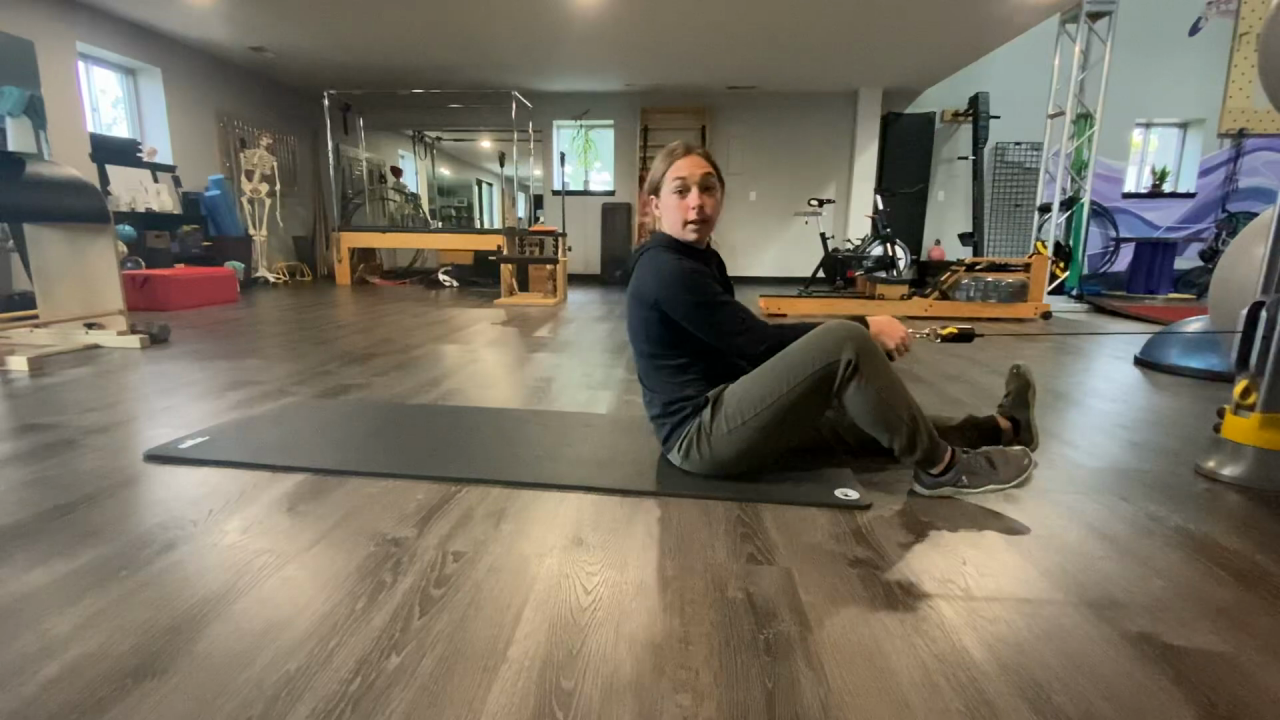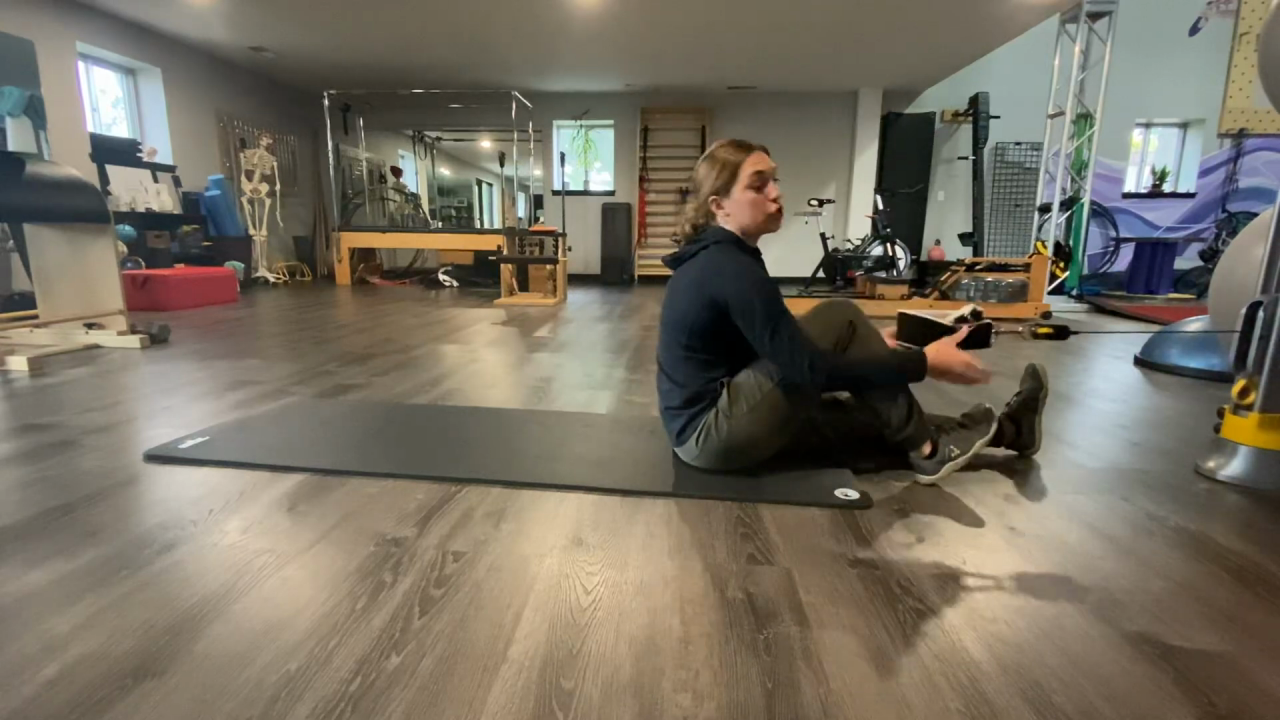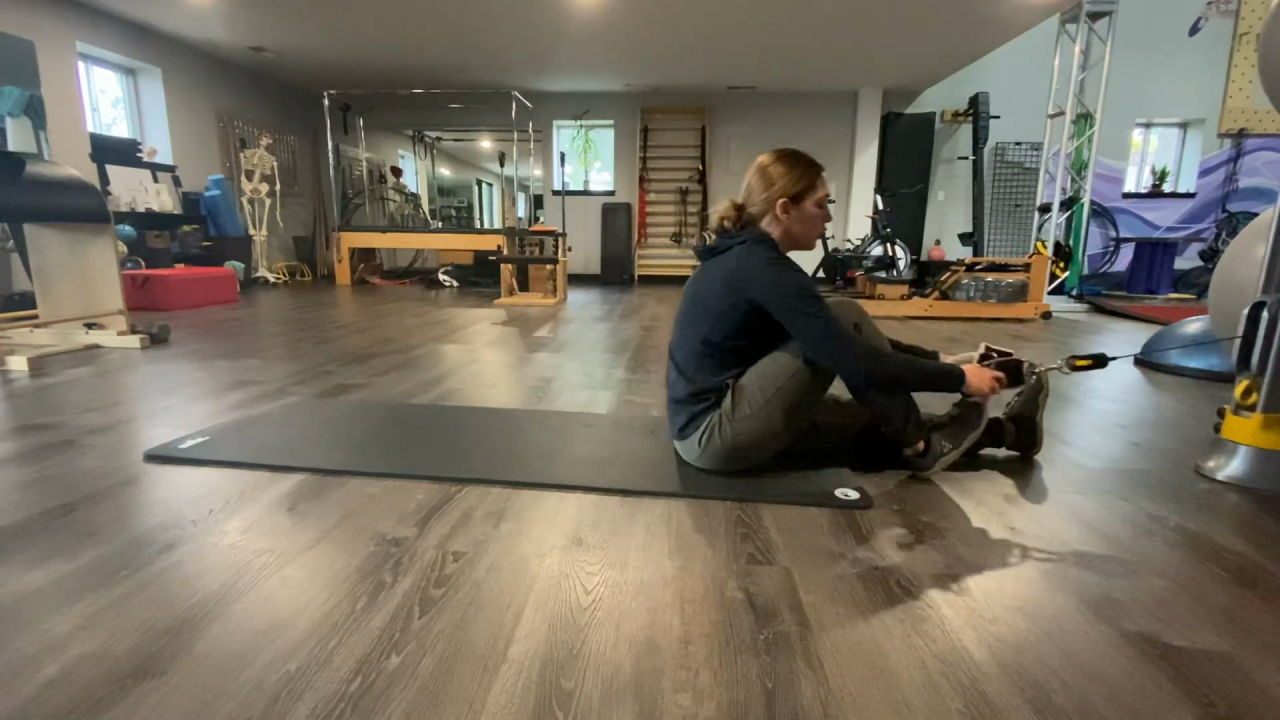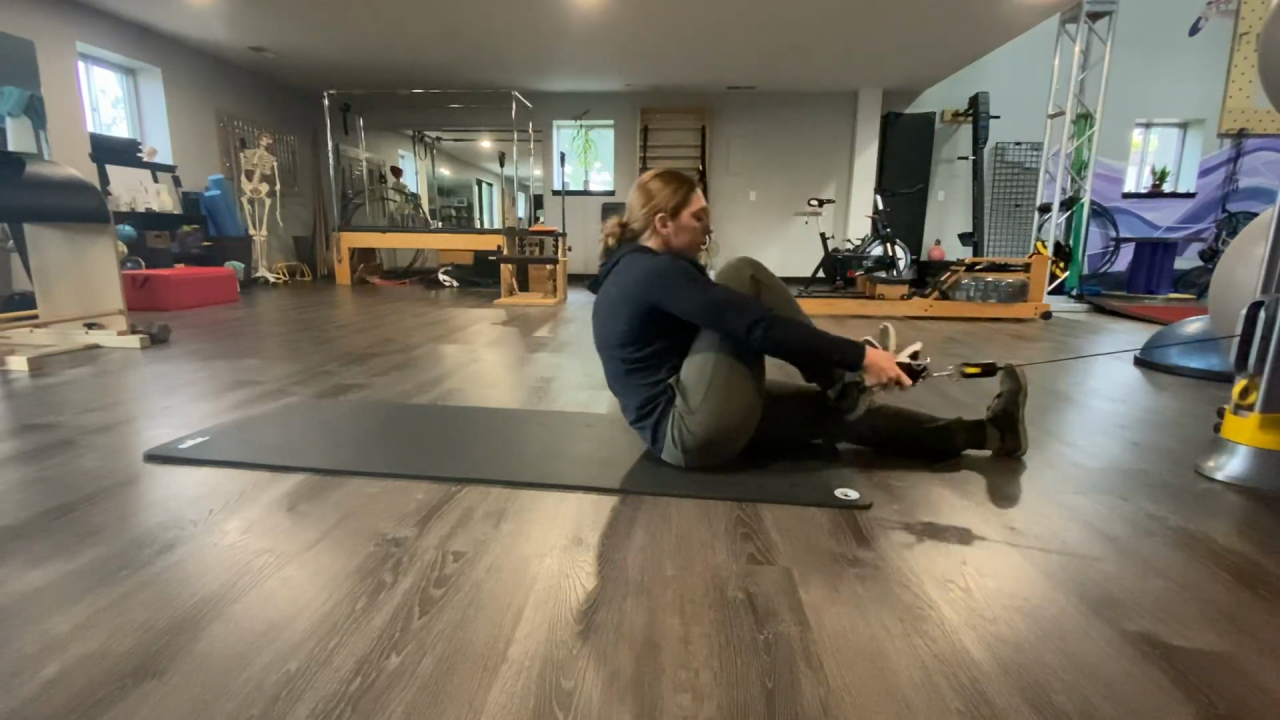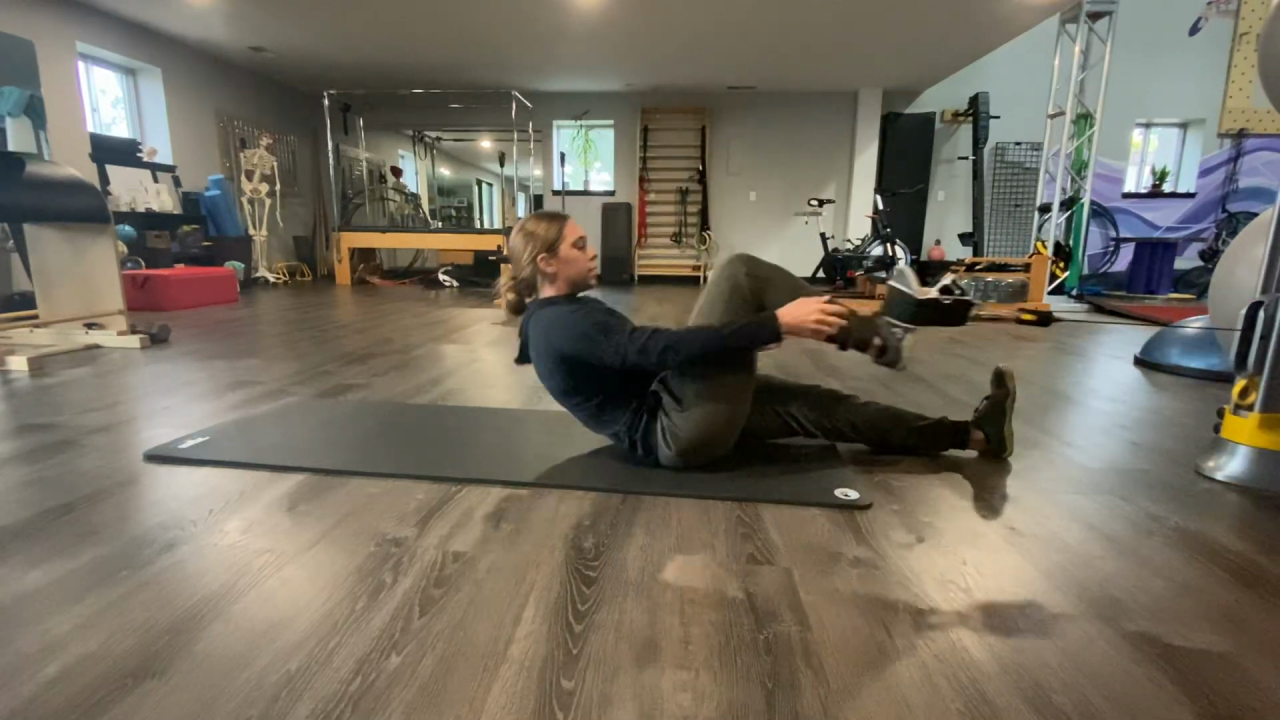
dt=1s
person 1, frame 1
left shoulder: (702, 259)
right shoulder: (668, 273)
left elbow: (739, 345)
right elbow: (758, 339)
right wrist: (865, 328)
left hip: (717, 417)
right hip: (699, 437)
right knee: (845, 342)
left ankle: (1001, 428)
right ankle: (940, 467)
person 1, frame 2
left shoulder: (716, 254)
right shoulder: (732, 270)
left elbow: (786, 347)
right elbow: (809, 370)
left wrist: (866, 345)
right wrist: (923, 363)
left hip: (710, 422)
right hip: (714, 433)
left knee: (863, 413)
right knee: (840, 317)
left ankle: (1004, 430)
right ankle: (927, 449)
person 1, frame 3
left shoulder: (745, 255)
right shoulder: (765, 271)
right elbow: (858, 361)
left wrist: (938, 362)
right wrist: (959, 379)
left hip: (710, 422)
right hip: (717, 436)
left knee: (870, 415)
right knee: (845, 318)
left ankle: (1003, 431)
right ankle: (921, 446)
person 1, frame 4
left shoulder: (642, 269)
right shoulder: (656, 273)
left elbow: (733, 323)
right elbow: (755, 325)
right wrist: (858, 356)
left hip: (688, 422)
right hip: (691, 433)
left knee: (831, 409)
right knee: (742, 276)
left ankle: (988, 433)
right ankle: (841, 384)
person 1, frame 5
left shoulder: (563, 314)
right shoulder: (561, 324)
left elbow: (648, 357)
right elbow: (664, 350)
left wrist: (749, 329)
right wrist: (772, 323)
left hip: (676, 421)
right hip: (681, 435)
left knee: (812, 404)
right knee: (740, 272)
left ankle: (972, 434)
right ankle: (871, 339)
